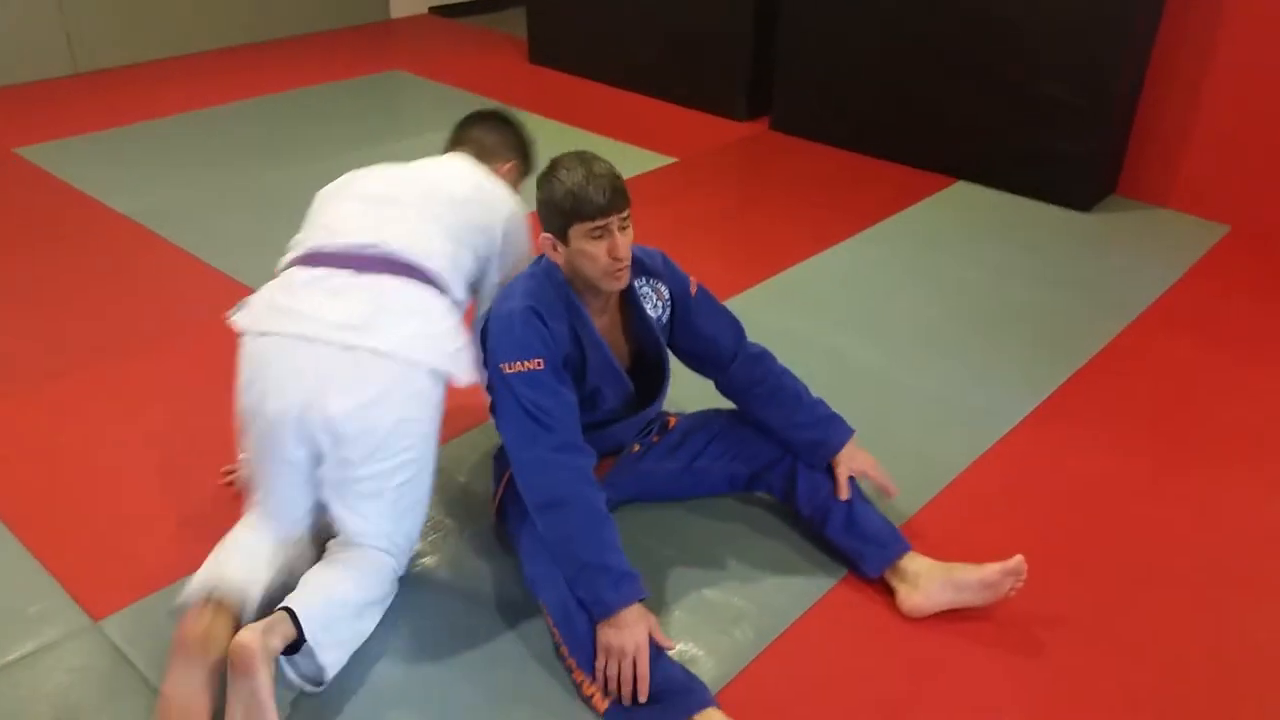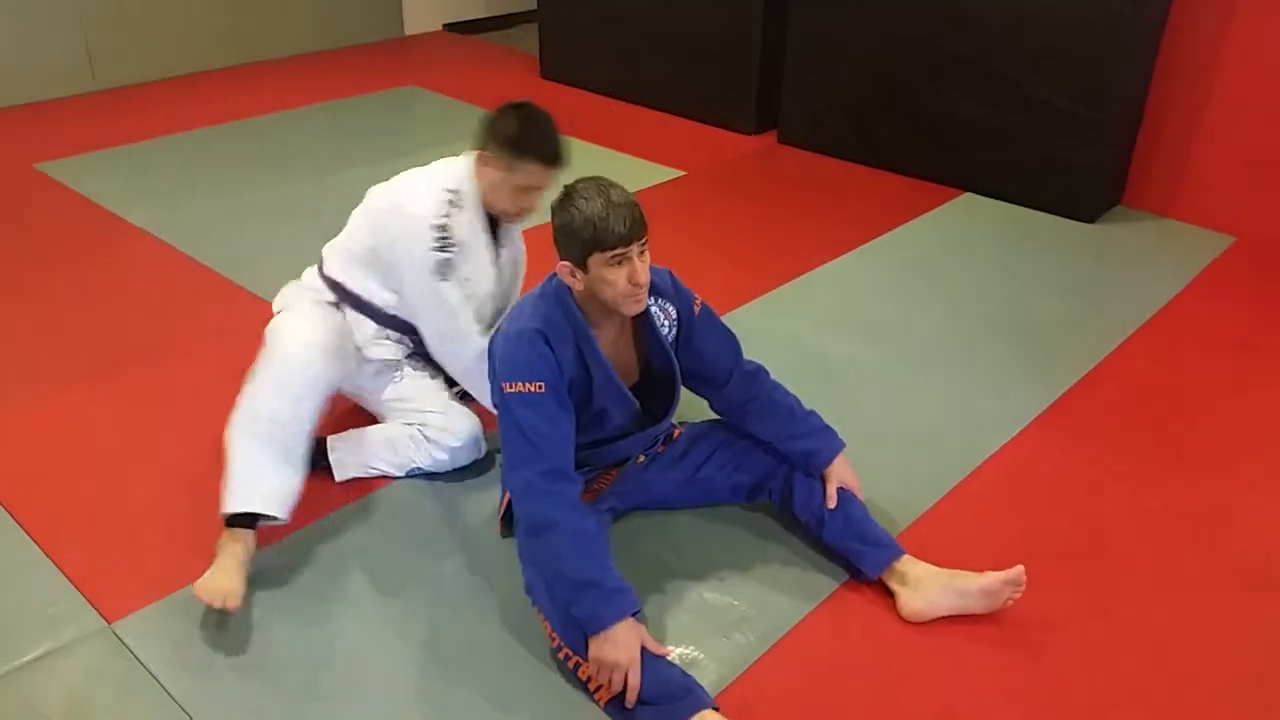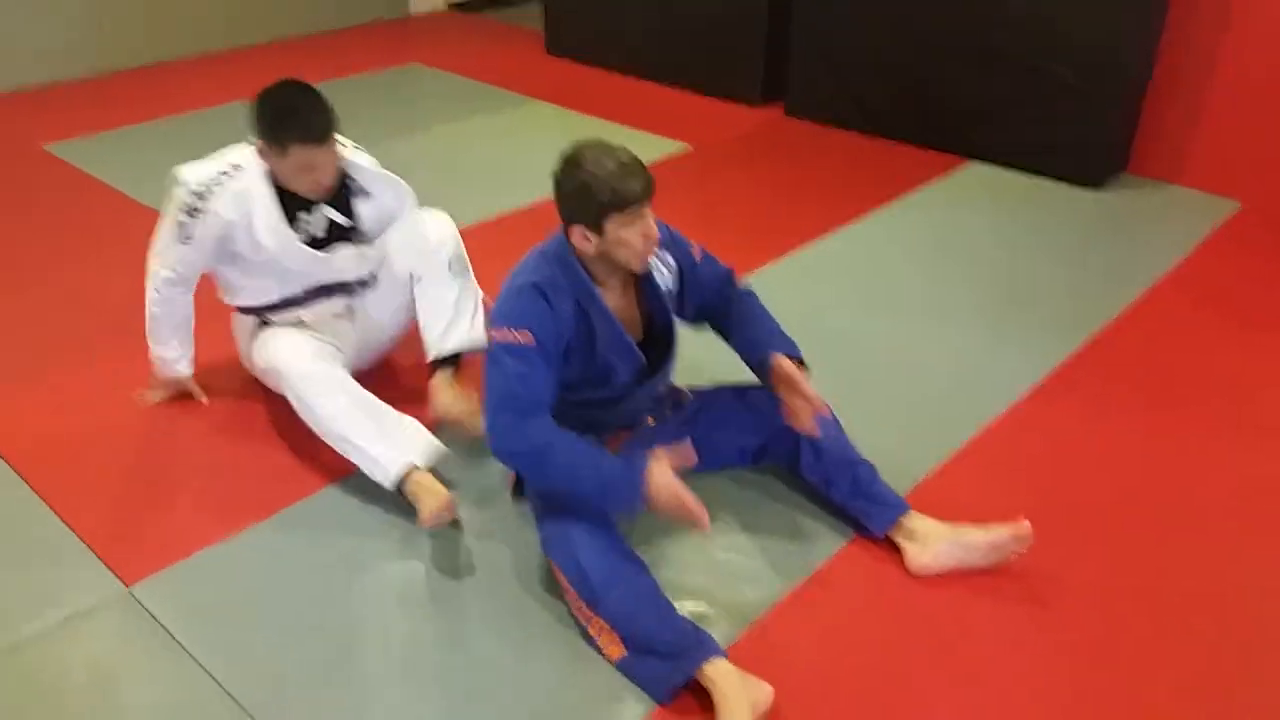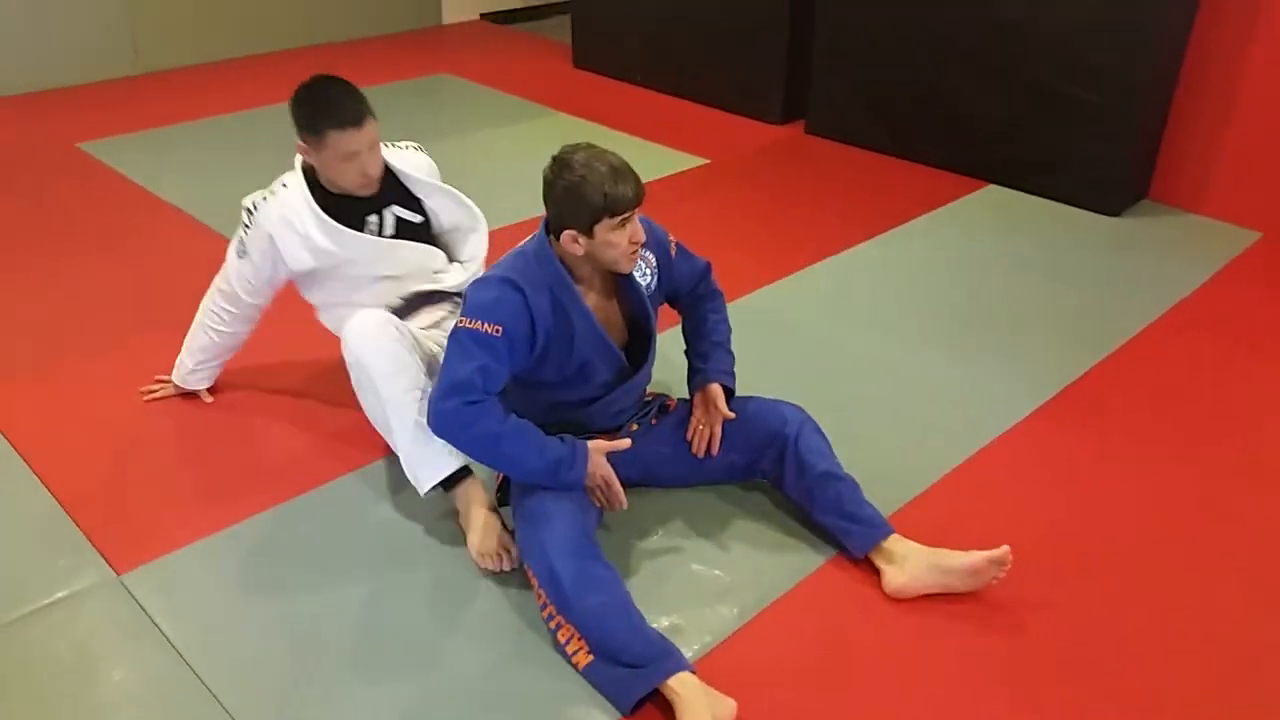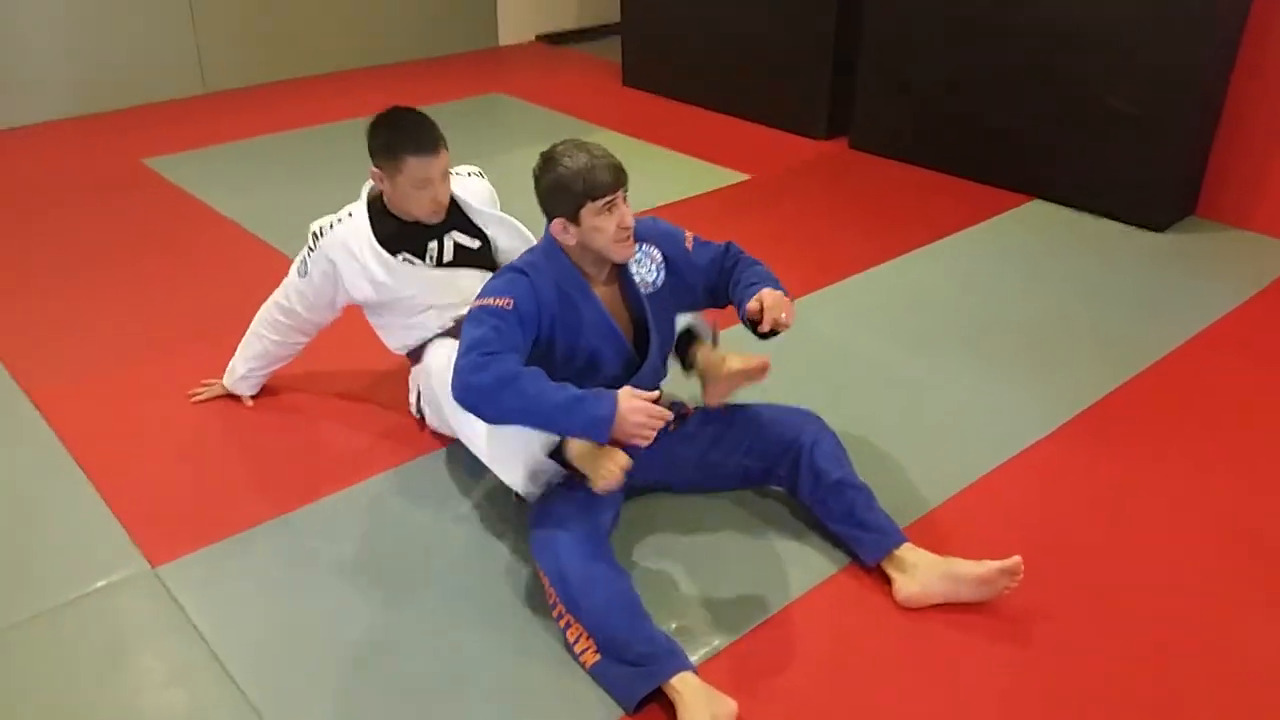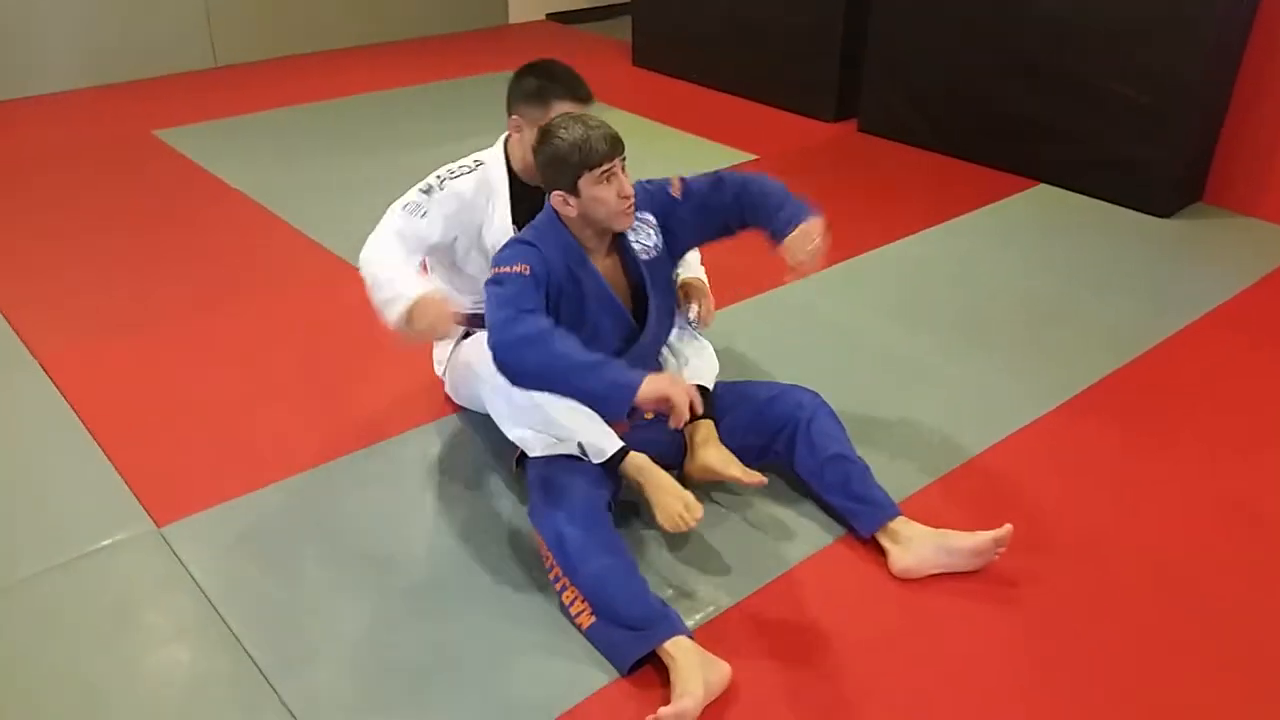
dt=0.7s
person 1, frame 1
left shoulder: (650, 274)
right shoulder: (522, 324)
left elbow: (738, 363)
right elbow: (555, 475)
left wrist: (834, 440)
right wrist: (620, 600)
left hip: (638, 442)
right hip: (552, 478)
left knee: (782, 444)
right knee: (571, 580)
left ankle: (908, 573)
person 1, frame 2
left shoulder: (660, 294)
right shoulder: (529, 345)
left elbow: (737, 383)
right elbow: (546, 494)
left wrist: (824, 450)
right wrist: (607, 614)
left hip: (647, 453)
right hip: (567, 484)
left knee: (785, 456)
right knee: (573, 593)
left ankle: (907, 576)
person 1, frame 3
left shoulder: (659, 248)
right shoulder: (531, 301)
left elbow: (727, 300)
right elbow: (515, 432)
left wrist: (778, 360)
right wrist: (631, 479)
left hip: (652, 415)
right hip: (572, 452)
left knee: (787, 418)
right knee: (579, 541)
left ankle: (915, 533)
person 1, frame 4
left shoulder: (643, 247)
right shoulder: (509, 296)
left elbow: (701, 291)
right elbow: (456, 410)
left wrist: (713, 377)
right wrist: (568, 463)
left hip: (635, 425)
right hip: (558, 457)
left knee: (781, 426)
right knee: (556, 546)
left ankle: (895, 554)
person 1, frame 5
left shoulder: (651, 243)
right shoulder: (524, 289)
left elbow: (729, 264)
right elbow: (477, 379)
left wrist: (763, 296)
right wrist: (598, 414)
left hip: (652, 427)
left knee: (795, 432)
right knee: (563, 545)
left ankle: (906, 564)
person 1, frame 6
left shoulder: (648, 208)
right shoulder: (527, 260)
left elbow: (733, 195)
right elbow: (520, 348)
left wrist: (795, 218)
right wrist: (634, 385)
left hip: (659, 403)
left knee: (795, 408)
right knee: (565, 516)
left ankle: (902, 535)
right ankle: (686, 659)
person 2, frame 1
left shoulder: (353, 182)
right shoulder: (500, 205)
left hip: (279, 342)
right hip: (389, 365)
left knee: (281, 519)
right knee: (374, 552)
left ankle: (211, 616)
right ankle: (278, 640)
person 2, frame 2
left shoulder: (503, 196)
right shoulder: (427, 209)
left elbow: (493, 290)
right elbow: (454, 339)
left hip: (403, 352)
right hip: (334, 315)
left knee: (461, 438)
right knee: (300, 349)
left ankle: (298, 454)
right ankle: (239, 538)
person 2, frame 3
left shoulder: (349, 163)
right shoulder: (210, 193)
left elbow: (412, 243)
right elbow: (170, 276)
right wrist: (173, 367)
left hip: (364, 306)
right hip: (289, 331)
left knee: (430, 227)
right knee: (295, 361)
left ankle: (448, 380)
right ankle: (416, 478)
person 2, frame 4
left shoulder: (411, 164)
right shoulder: (279, 217)
left elbow: (466, 228)
right elbow: (235, 299)
right wrist: (192, 374)
right hip: (404, 349)
right knee: (369, 331)
right ankle: (468, 495)
person 2, frame 5
left shoulder: (472, 189)
right shoulder: (340, 243)
left elbow: (524, 262)
right elbow: (289, 314)
right wrist: (241, 378)
right hip: (454, 367)
right knee: (447, 359)
left ankle: (703, 358)
right ankle: (577, 455)
person 2, frame 6
right shoulder: (465, 188)
right elbow: (386, 249)
left wrist: (688, 273)
right wrist: (418, 298)
right hip: (485, 341)
right knee: (494, 364)
left ankle: (703, 439)
right ankle: (641, 470)
